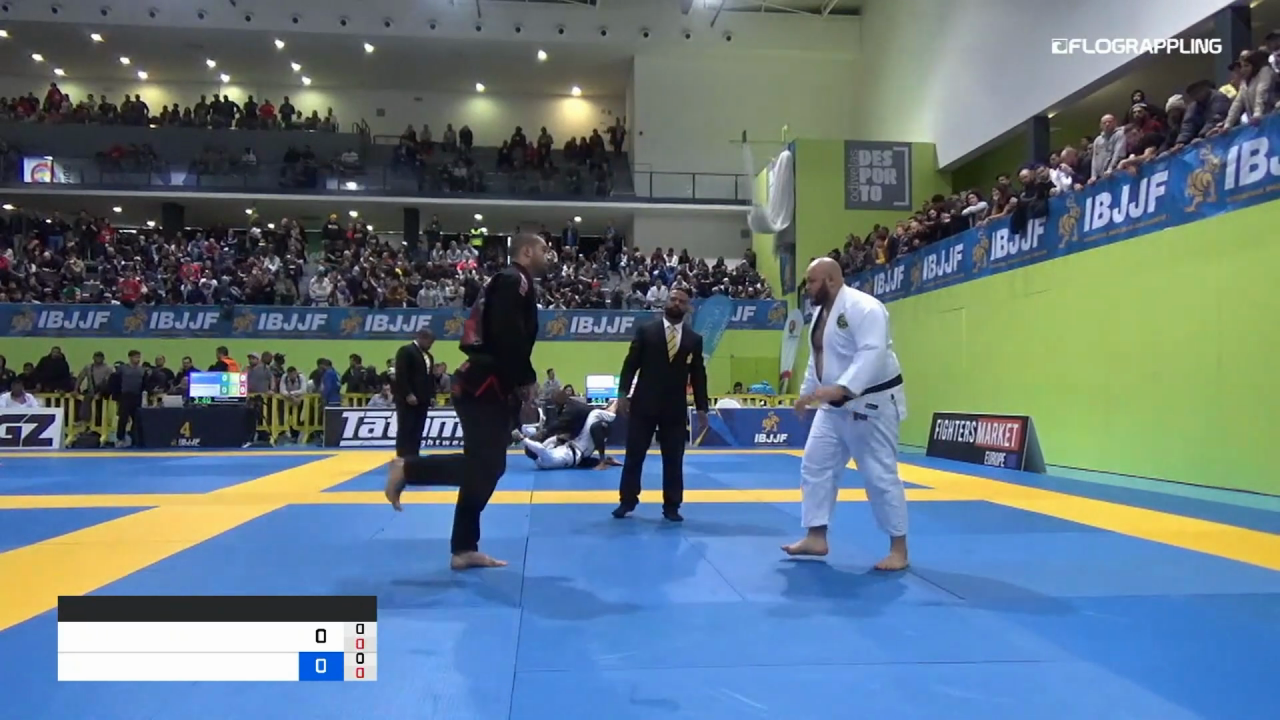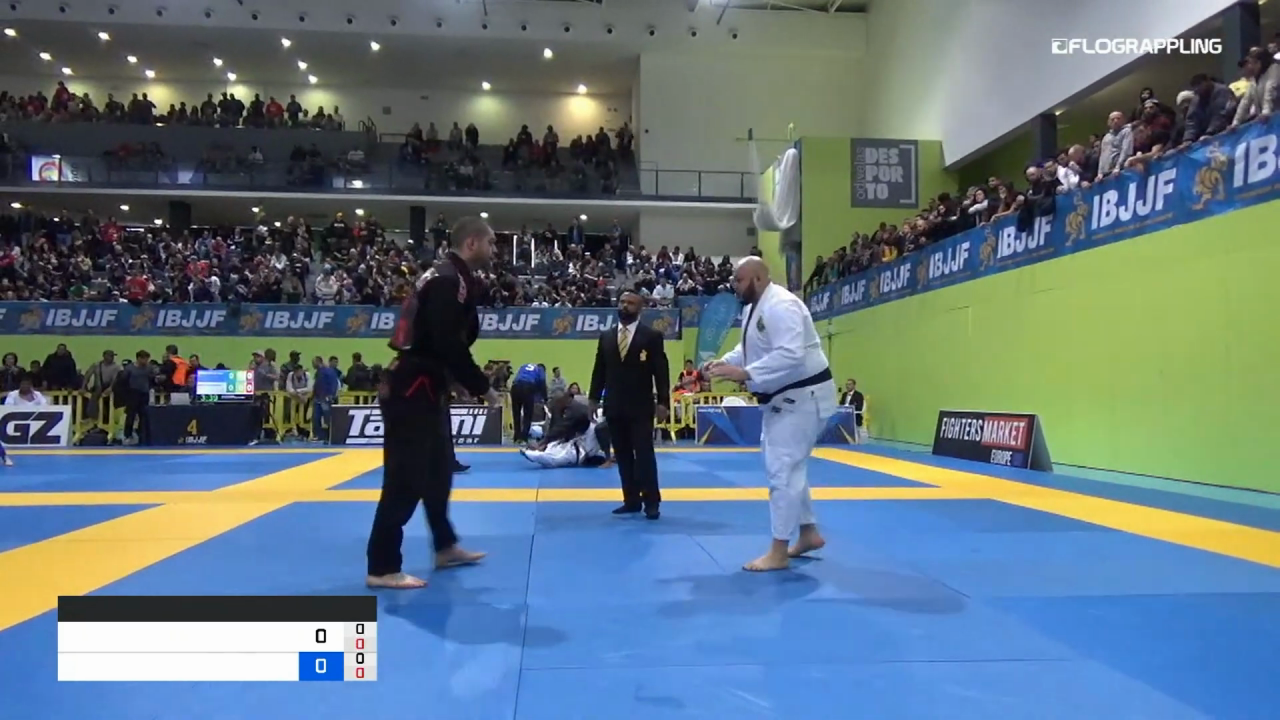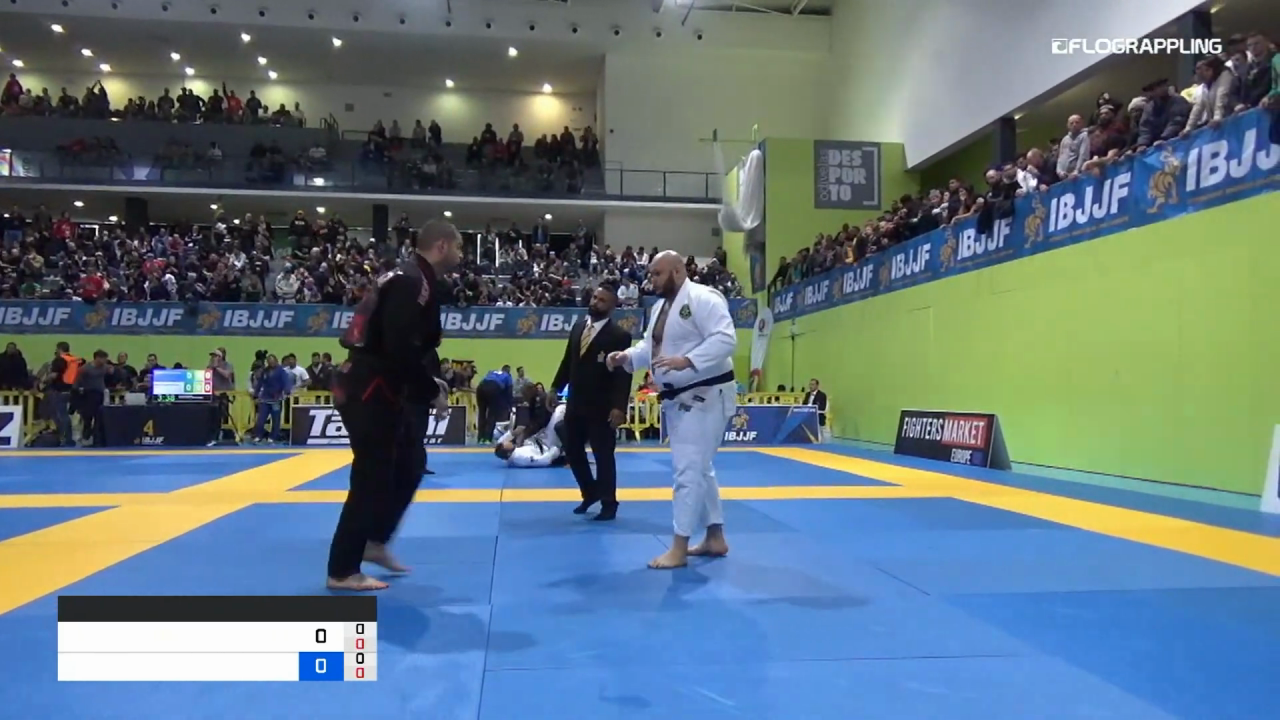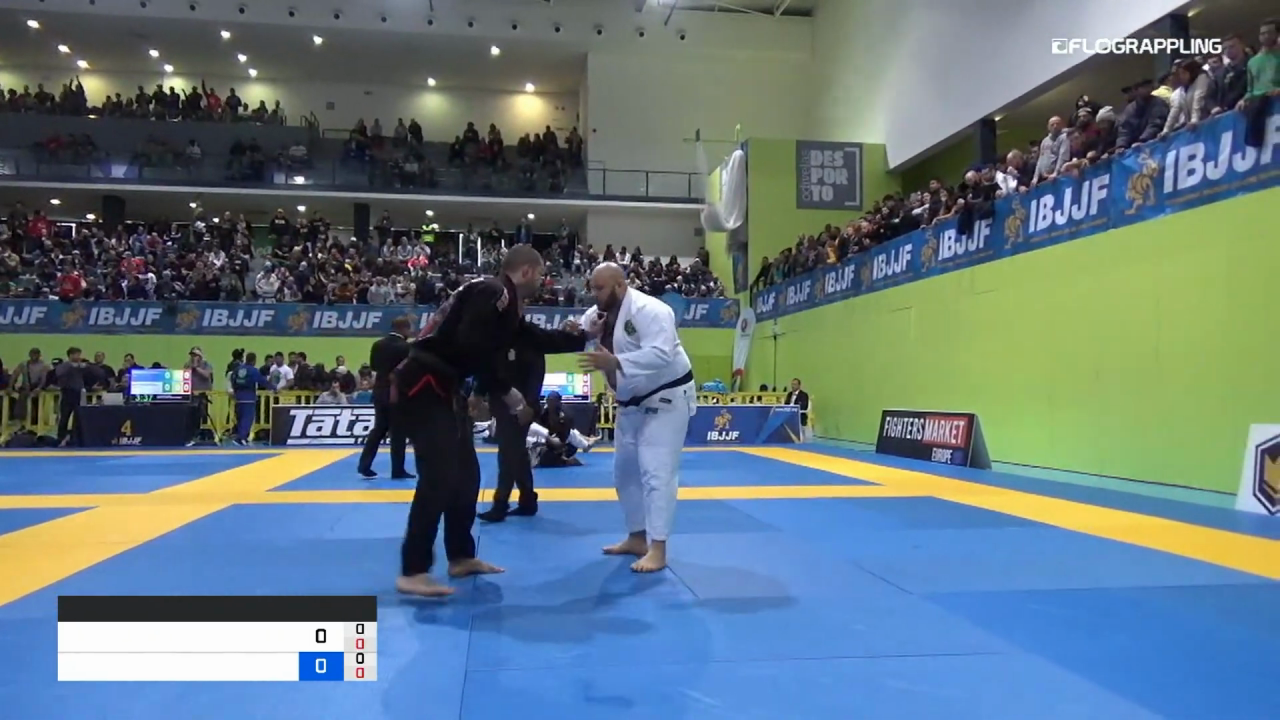
dt=1s
person 1, frame 1
left shoulder: (512, 284)
right shoulder: (513, 281)
right elbow: (507, 338)
left wrist: (518, 384)
right wrist: (526, 379)
left hip: (486, 384)
right hip: (484, 385)
left knee: (482, 465)
right knee: (487, 464)
left ankle: (465, 549)
right ankle: (409, 469)
person 1, frame 2
left shoulder: (447, 278)
right shoulder: (450, 281)
right elbow: (448, 346)
left wrist: (471, 385)
right wrist: (481, 387)
left hip: (419, 386)
right hip: (413, 390)
left knee: (439, 469)
right knee: (406, 478)
left ankle: (445, 547)
right ankle: (382, 567)
person 1, frame 3
left shoulder: (411, 279)
right shoulder: (412, 283)
right elbow: (403, 348)
left wrist: (426, 384)
right wrist: (431, 393)
left hip: (375, 387)
right hip: (370, 389)
left knee: (409, 466)
right knee: (372, 479)
left ankle: (375, 542)
right ankle: (342, 571)
person 1, frame 4
left shoulder: (502, 301)
right shoulder: (494, 292)
right elbow: (472, 344)
right wrist: (504, 390)
left hip: (437, 387)
right hip: (423, 386)
left knee: (465, 473)
right knee: (441, 477)
left ankle: (461, 557)
right ankle: (414, 571)
person 2, frame 1
left shoulder: (863, 307)
right shoulder: (821, 312)
left elbow: (872, 354)
left wrist: (838, 389)
right wrist: (807, 392)
left hip: (870, 404)
right hip: (836, 406)
left knee: (879, 476)
right knee: (816, 466)
left ankle: (899, 548)
right ankle: (816, 536)
person 2, frame 2
left shoulder: (780, 306)
right shoulder: (754, 307)
left elbow: (789, 355)
right elbow: (748, 348)
left wrist: (745, 373)
right wrist: (725, 362)
left hip: (803, 396)
right hip: (783, 398)
left knee: (783, 469)
right knee: (787, 468)
left ankle: (779, 551)
right ankle: (808, 533)
person 2, frame 3
left shoulder: (704, 299)
right shoulder: (661, 306)
left elbow: (725, 340)
right elbow: (650, 345)
left wrist: (686, 361)
right wrist: (626, 357)
left hip: (704, 396)
right hip: (678, 397)
left knee: (689, 469)
right knee: (698, 468)
left ankle: (679, 548)
right ankle: (715, 537)
person 2, frame 4
left shoulder: (648, 310)
right shoulder: (600, 313)
left elbow: (659, 354)
left wrist: (613, 361)
right wrist: (583, 333)
left hip: (667, 398)
right hip: (632, 403)
left knee: (656, 471)
right knee: (625, 472)
left ankle: (657, 548)
right ankle: (637, 537)
person 3, frame 1
left shoulder: (694, 339)
right shoulder: (645, 331)
left elbow: (698, 375)
right elbow: (630, 364)
left wrist: (701, 406)
right wrist: (623, 393)
left hip: (675, 408)
right hip: (644, 404)
left knee: (674, 459)
right knee: (634, 454)
left ankle: (672, 506)
right ankle: (628, 500)
person 3, frame 2
left shoulder: (652, 336)
right shoulder: (606, 337)
left elbow: (661, 371)
right elbow: (599, 370)
left wrist: (663, 401)
right wrist: (594, 399)
left hip: (641, 407)
right hip: (614, 406)
left knee: (644, 453)
right knee: (623, 455)
left ankle: (651, 502)
right ankle: (632, 500)
person 3, frame 3
left shoulder: (618, 336)
right shoulder: (577, 328)
left elbow: (623, 374)
right elbow: (567, 361)
left wrist: (619, 407)
right wrist: (555, 388)
left hip: (601, 407)
right hip: (576, 404)
left knee: (603, 455)
right knee: (572, 451)
left ankle: (608, 504)
right ankle: (590, 492)
person 3, frame 4
left shoulder: (529, 333)
left elbow: (536, 373)
left wrist: (529, 403)
left knee: (510, 452)
right knee: (513, 452)
left ankle: (500, 506)
right ankle: (527, 502)
